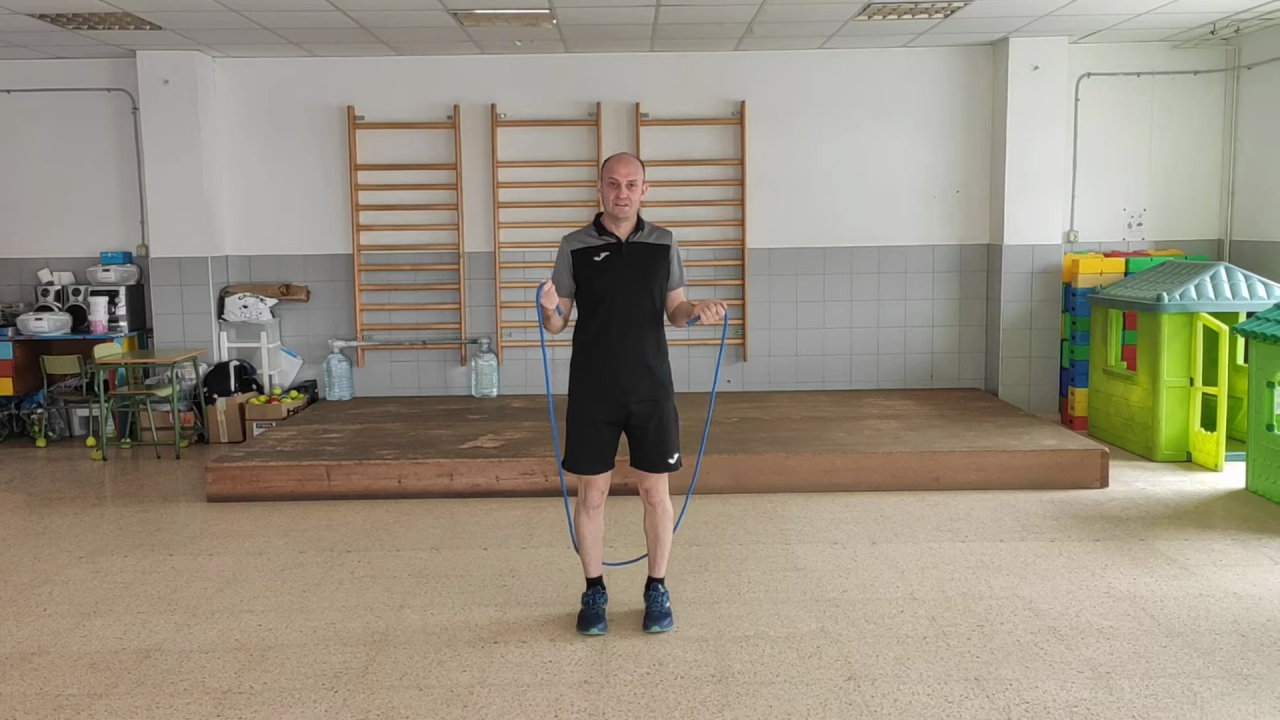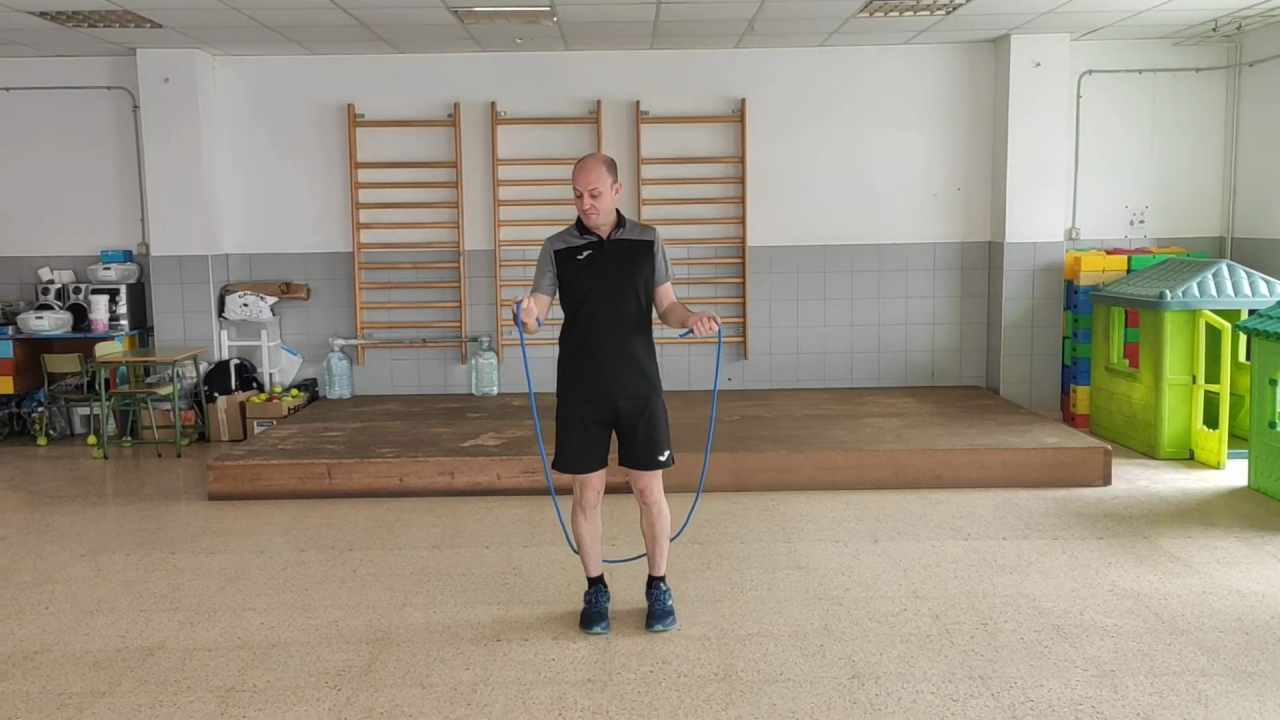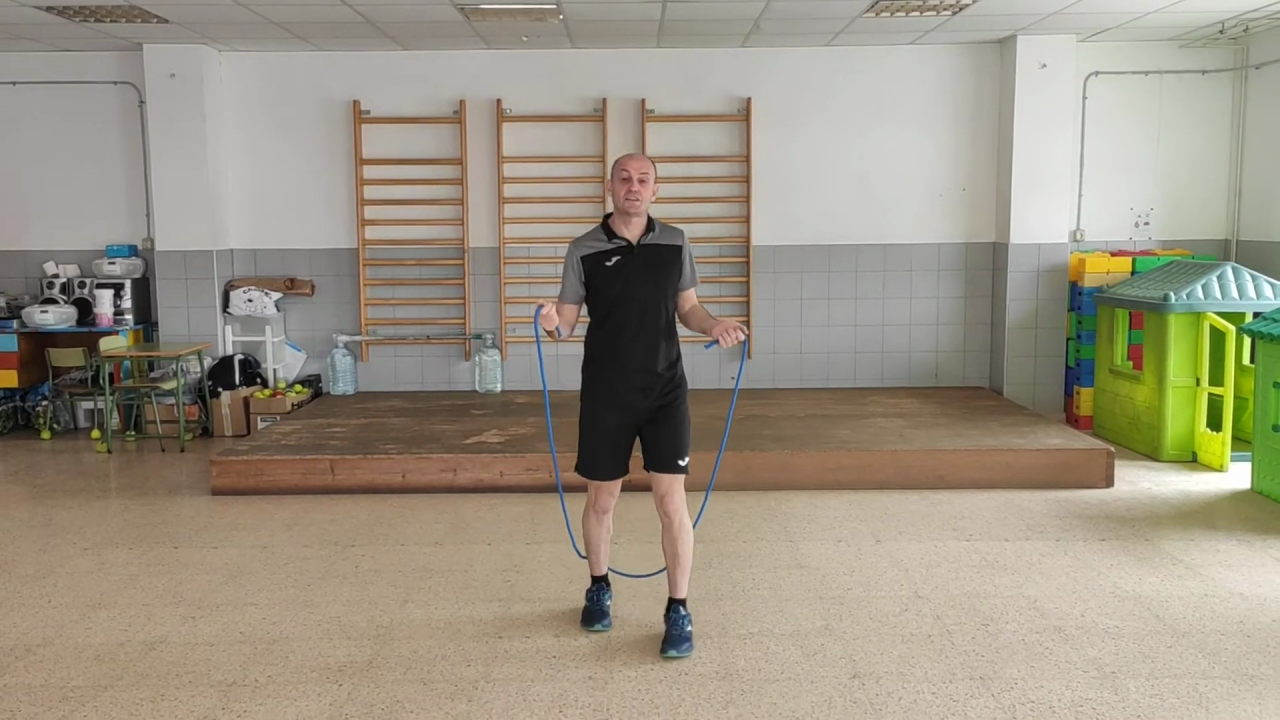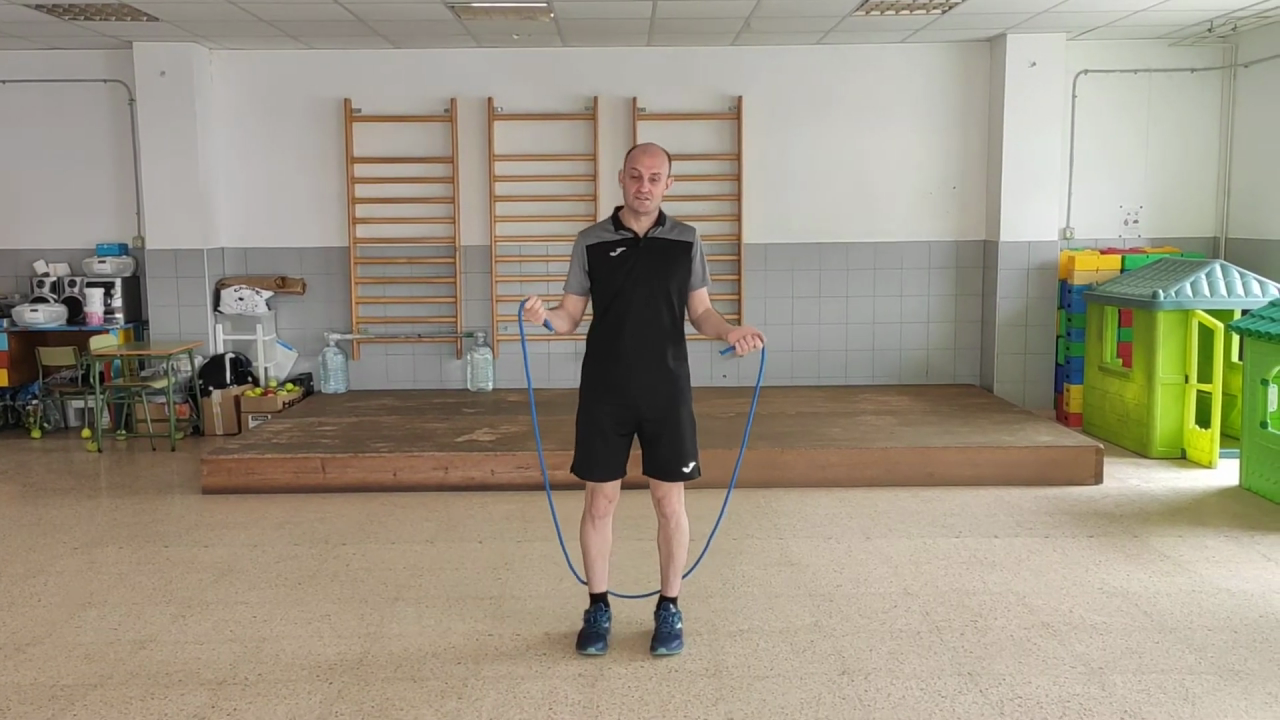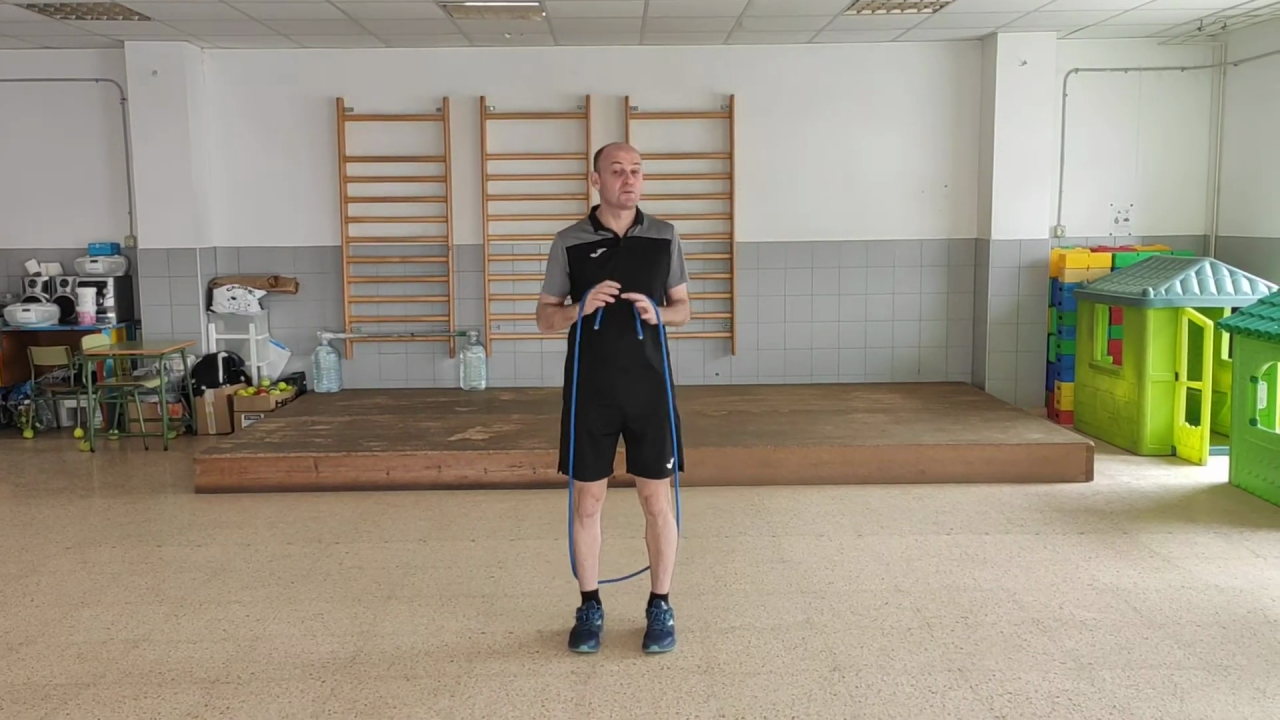
dt=1s
person 1, frame 1
left shoulder: (663, 243)
right shoulder: (575, 246)
left elbow: (674, 310)
right elbow: (557, 323)
left wrist: (696, 309)
right wrist: (549, 308)
left hip: (651, 390)
right hip: (592, 392)
left knee: (656, 492)
right knee: (591, 494)
left ankle: (657, 588)
right ankle: (594, 591)
person 1, frame 2
left shoulder: (648, 240)
right shoulder: (558, 247)
left elbow: (666, 306)
right elbow: (535, 317)
left wrist: (691, 317)
right wrist: (526, 315)
left hip: (640, 388)
right hip: (581, 392)
left knee: (650, 490)
right knee: (587, 494)
left ankle: (658, 587)
right ankle: (596, 590)
person 1, frame 3
left shoulder: (675, 242)
right shoulder: (584, 251)
left elbow: (686, 307)
right elbow: (567, 324)
left wrist: (714, 325)
right wrist: (550, 323)
left hip: (665, 391)
right hip: (605, 395)
left knee: (671, 500)
right knee: (601, 499)
left ankle: (678, 611)
right ankle: (599, 587)
person 1, frame 4
left shoulder: (686, 240)
right shoulder: (590, 242)
left elbow: (699, 310)
right elbow: (571, 316)
left wrist: (729, 331)
right wrist: (544, 315)
left hip: (667, 393)
right hip: (604, 395)
left knee: (670, 502)
right knee: (599, 502)
left ankle: (669, 608)
right ankle: (598, 608)
person 1, frame 5
left shoulder: (665, 236)
right shoulder: (570, 242)
left elbow: (683, 307)
right elbow: (545, 317)
left wrist: (658, 312)
right wrist: (580, 309)
left hip: (650, 387)
right hip: (590, 391)
left knee: (657, 500)
right knee: (587, 500)
left ankle: (660, 606)
right ankle: (590, 606)
